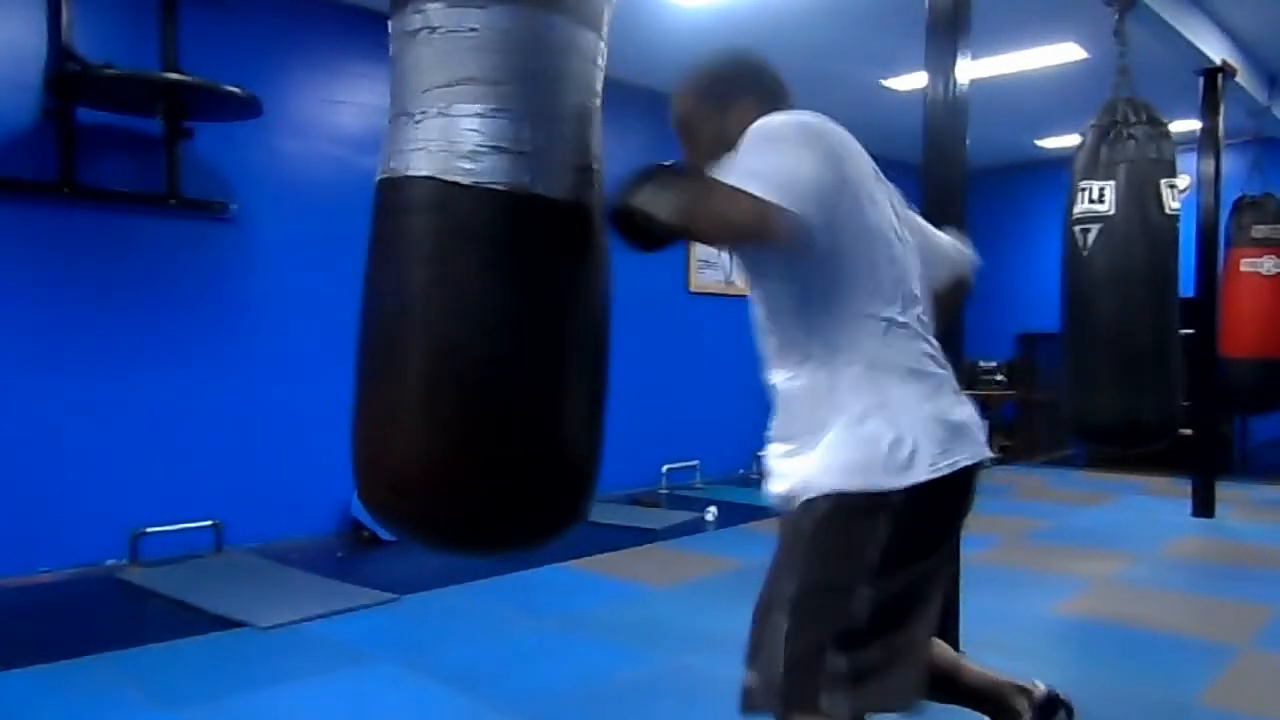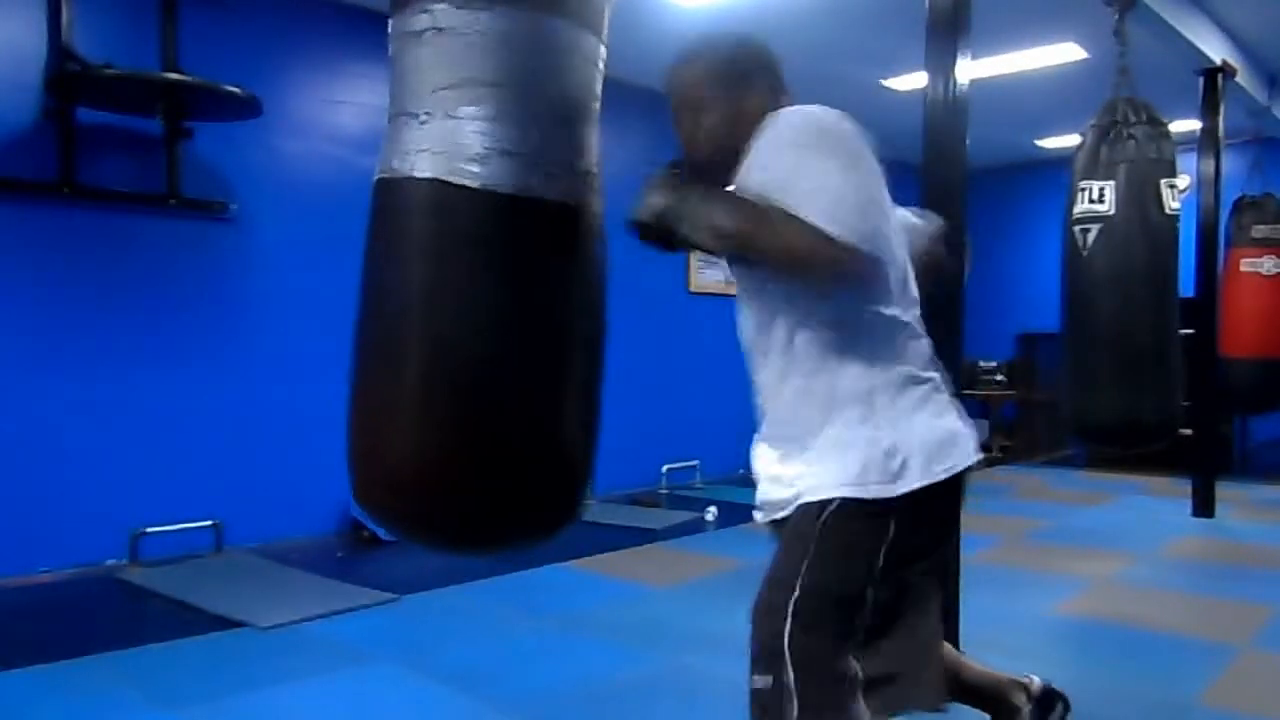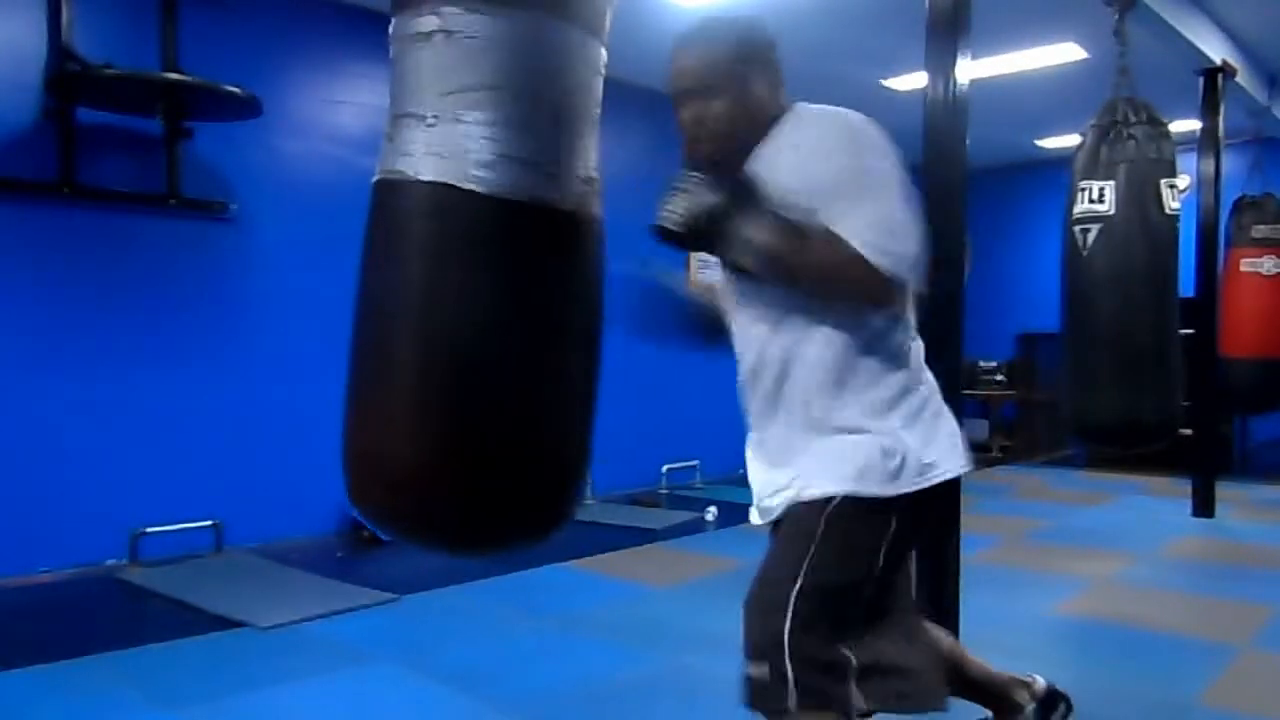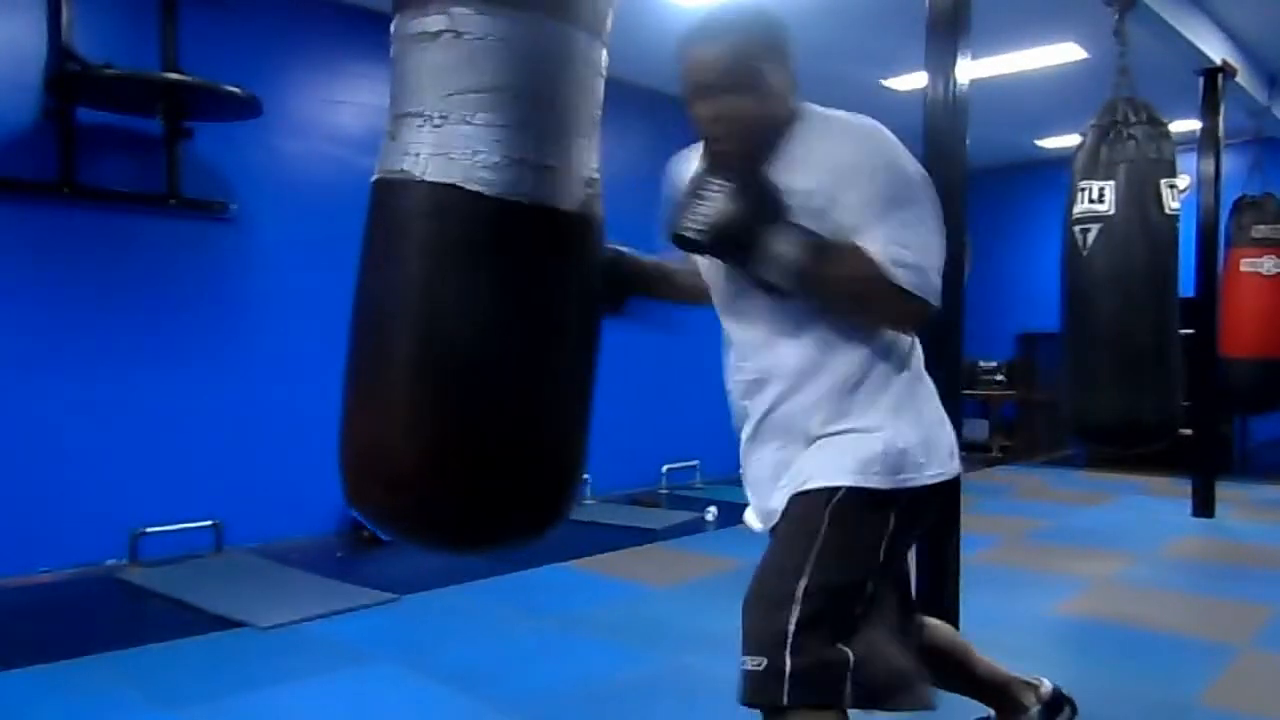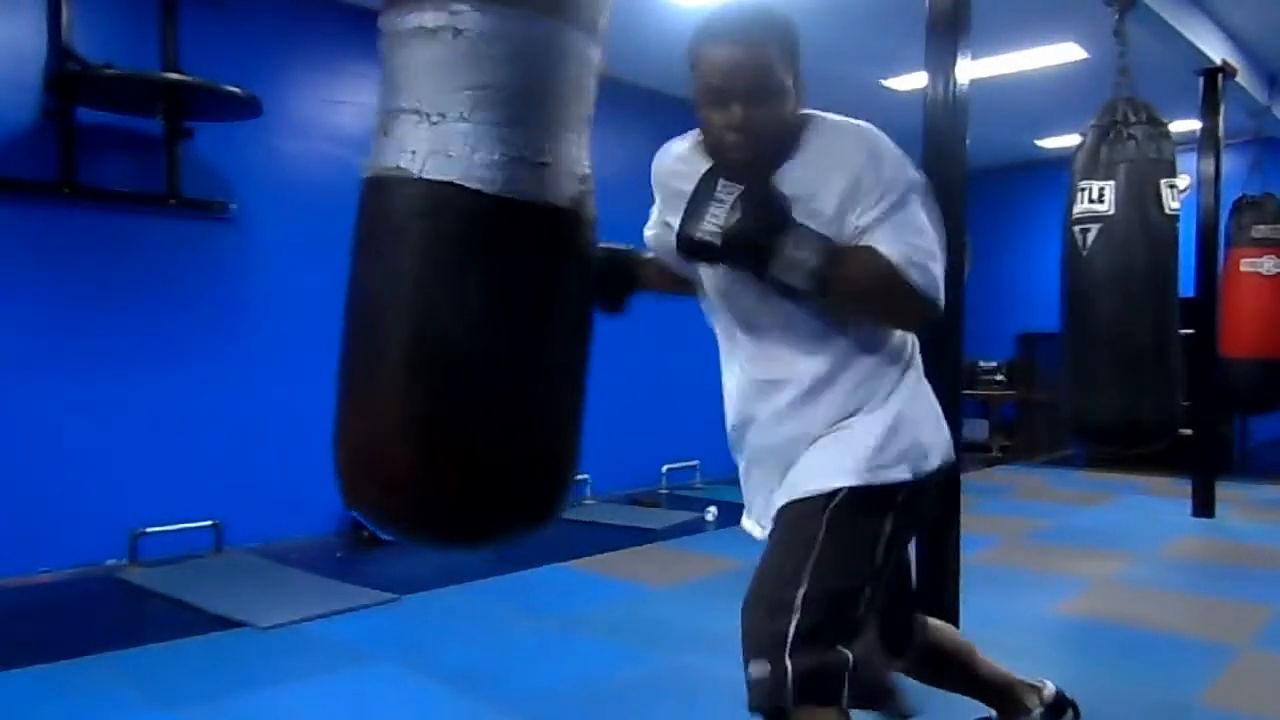
dt=0.1s
person 1, frame 1
left shoulder: (786, 134)
right shoulder: (847, 175)
left elbow: (754, 222)
right elbow: (953, 266)
left wrist: (658, 200)
left hip: (879, 453)
right hip: (879, 449)
right knee: (866, 641)
person 1, frame 2
left shoulder: (806, 130)
right shoulder: (791, 157)
left elbow: (831, 254)
right elbow: (920, 237)
left wrist: (701, 212)
left hip: (872, 459)
right hip: (850, 455)
right knee: (876, 644)
person 1, frame 3
left shoulder: (836, 142)
right shoulder: (729, 177)
left elbow: (878, 284)
left wrist: (748, 228)
left hip: (866, 455)
right hip: (808, 455)
left knee: (795, 663)
right knee: (873, 630)
person 1, frame 4
left shoulder: (854, 150)
right shoulder: (696, 170)
left elbow: (905, 303)
left wrist: (778, 244)
right wrist: (633, 274)
left hip: (863, 448)
right hip: (798, 452)
left knee: (791, 658)
right knee: (871, 625)
person 1, frame 5
left shoulder: (857, 154)
right shoulder: (675, 165)
left elbow: (914, 300)
right elbow: (689, 270)
left wrist: (785, 246)
right wrist: (622, 269)
left hip: (862, 445)
right hip: (781, 452)
left knee: (793, 654)
right knee: (876, 624)
